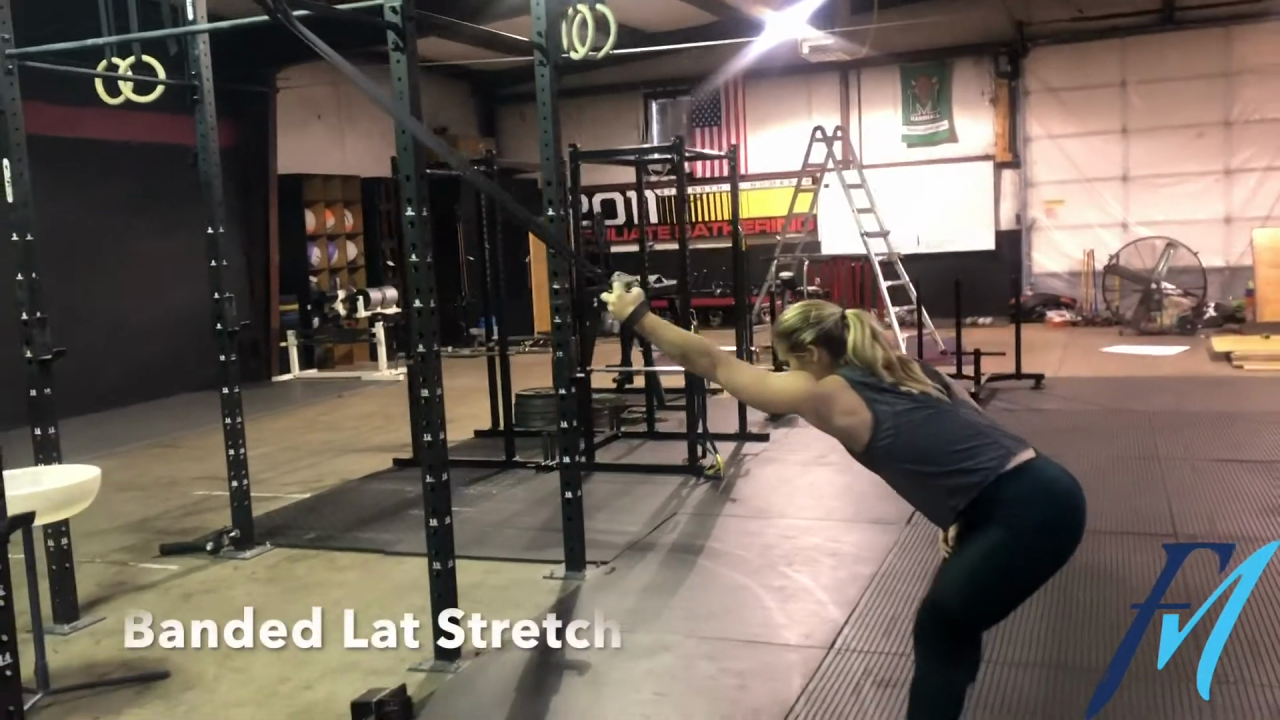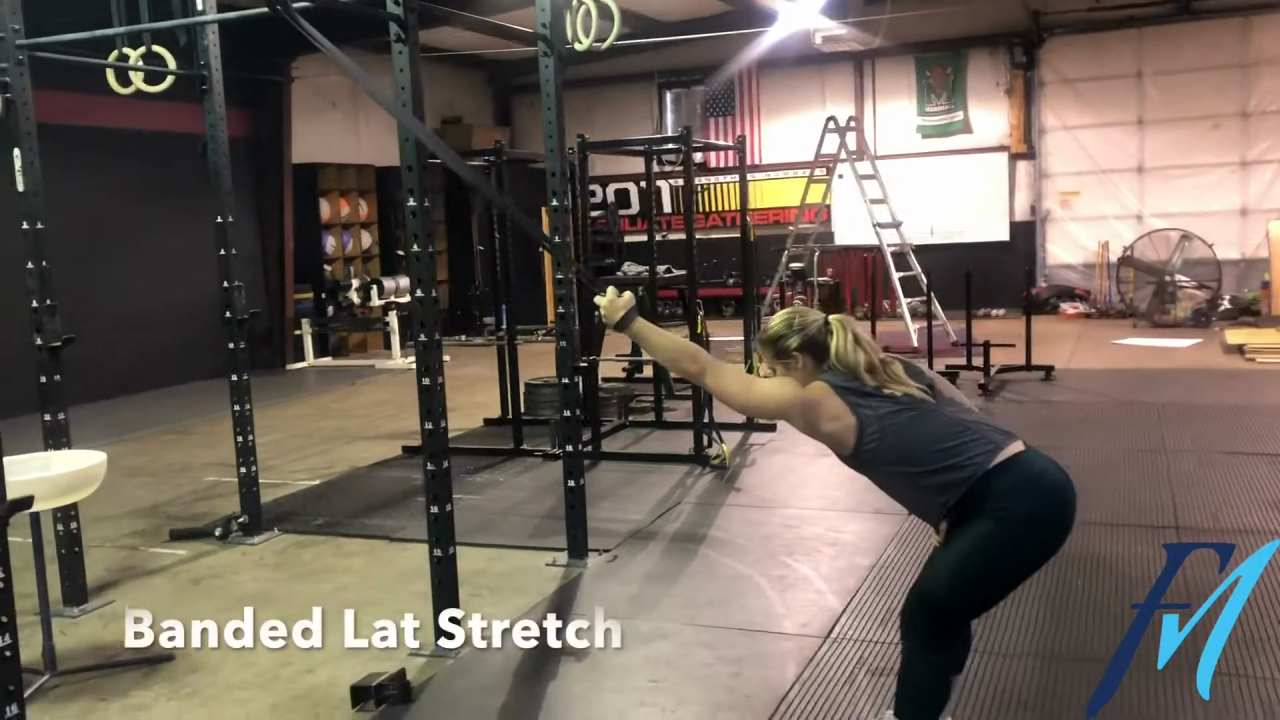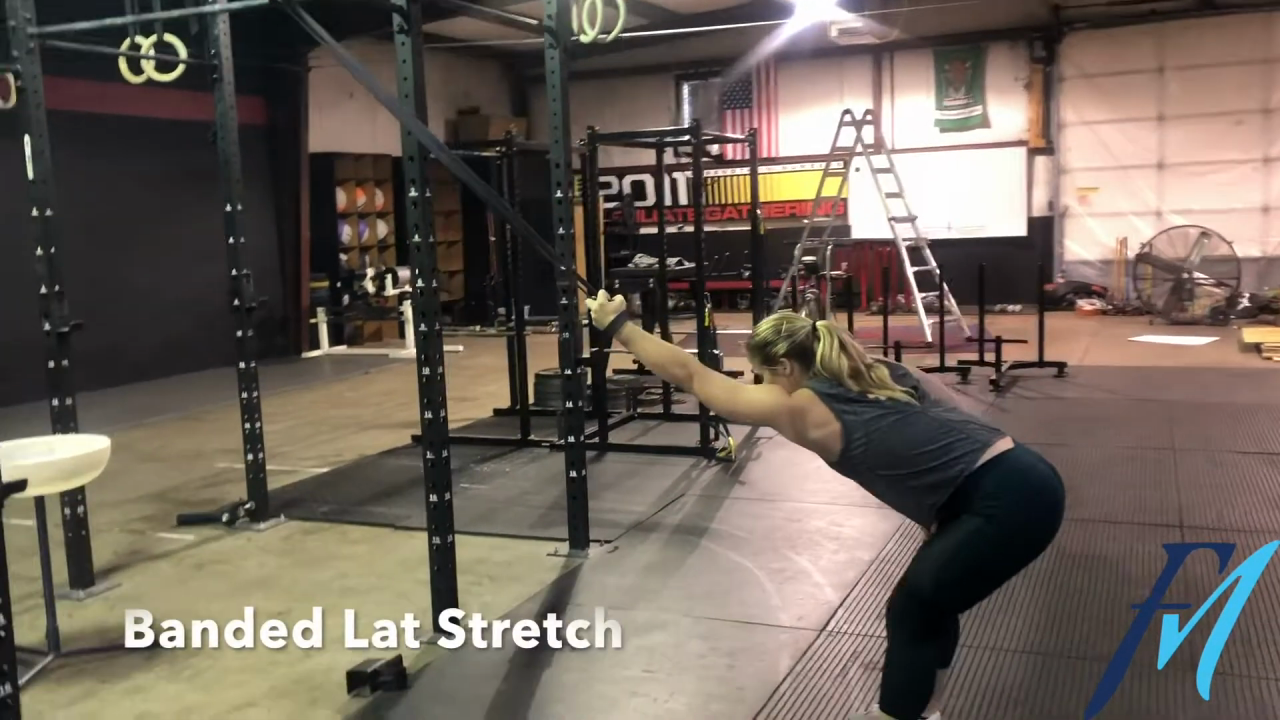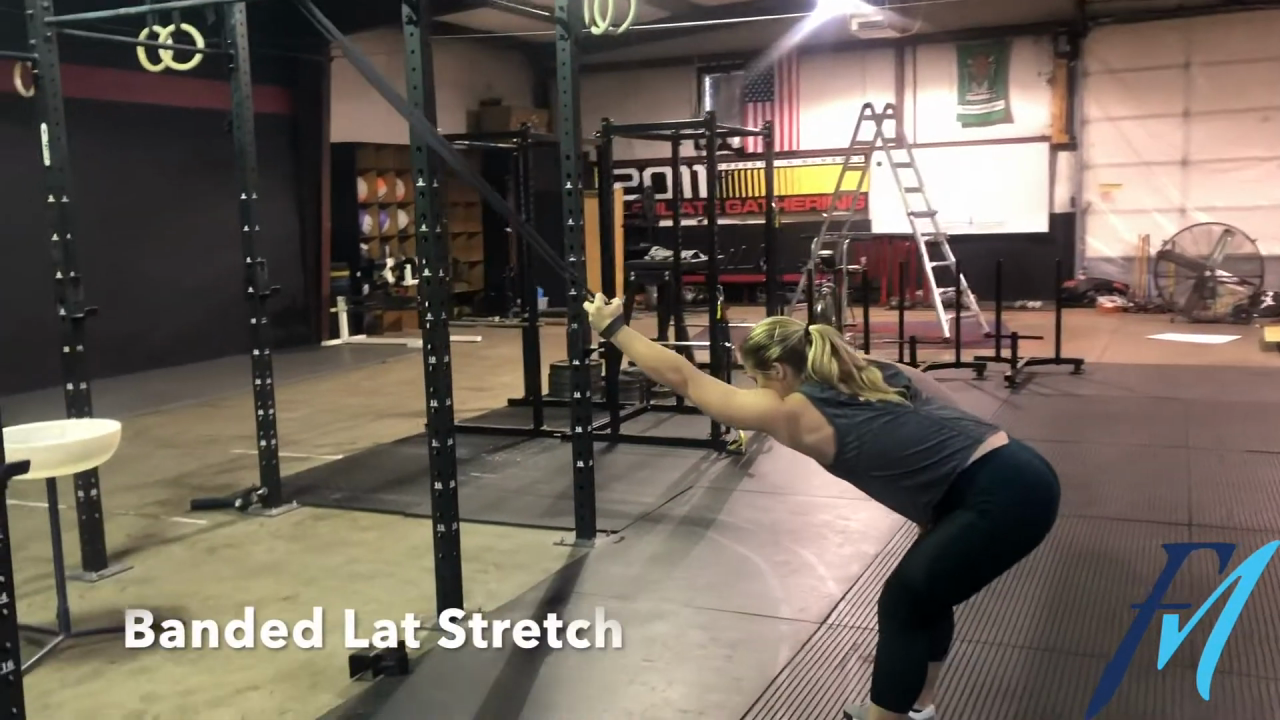
dt=0.2s
person 1, frame 1
left shoulder: (829, 397)
right shoulder: (902, 370)
left elbow: (714, 364)
left wrist: (637, 316)
right wrist: (963, 515)
left hip: (1031, 510)
right hip: (1033, 491)
left knee: (938, 631)
right knee: (949, 619)
person 1, frame 2
left shoulder: (814, 403)
right shoulder: (891, 371)
left elbow: (703, 369)
left wrist: (626, 320)
right wrist: (954, 511)
left hip: (1021, 503)
right hip: (1026, 481)
left knee: (925, 620)
right knee: (939, 608)
person 1, frame 3
left shoulder: (801, 410)
right shoulder: (881, 373)
left elbow: (691, 375)
left wrist: (617, 325)
right wrist: (943, 511)
left hip: (1011, 499)
right hip: (1019, 477)
left knee: (912, 614)
right knee: (928, 601)
person 1, frame 4
left shoulder: (794, 414)
right shoulder: (875, 373)
left elbow: (685, 378)
left wrist: (613, 327)
right wrist: (935, 509)
left hip: (1004, 494)
right hip: (1014, 471)
left knee: (903, 606)
right knee: (923, 594)
